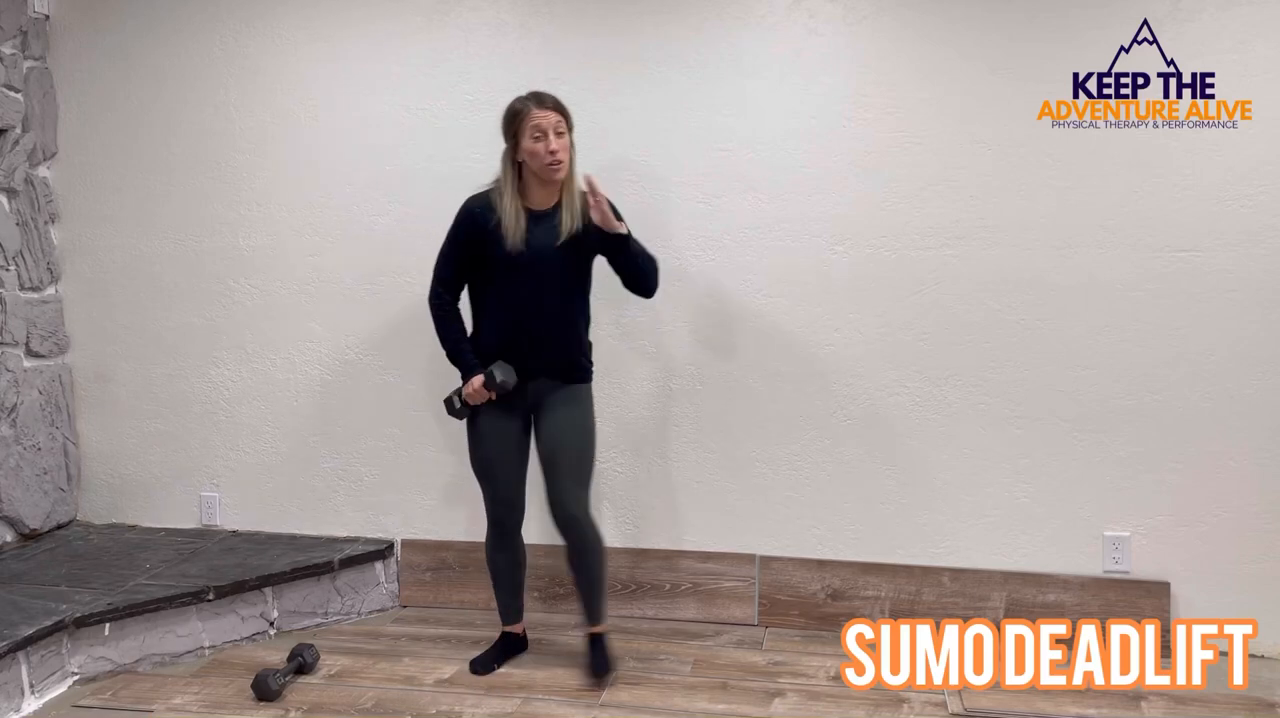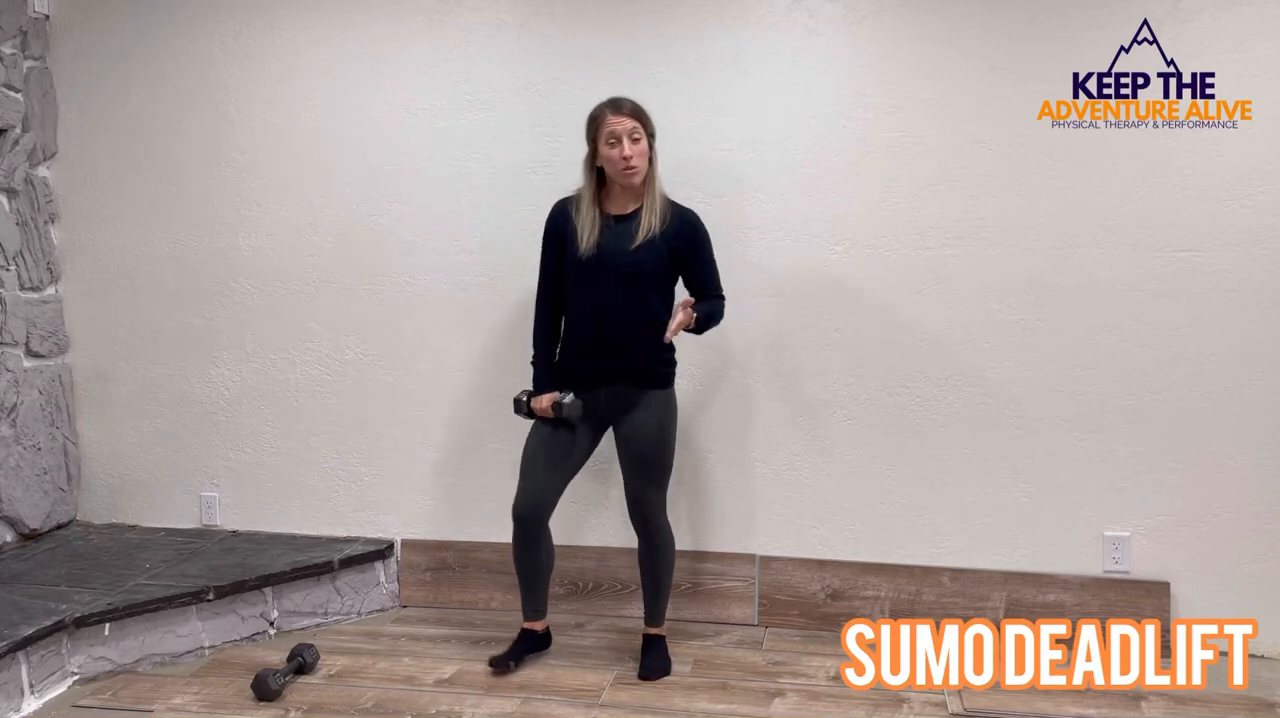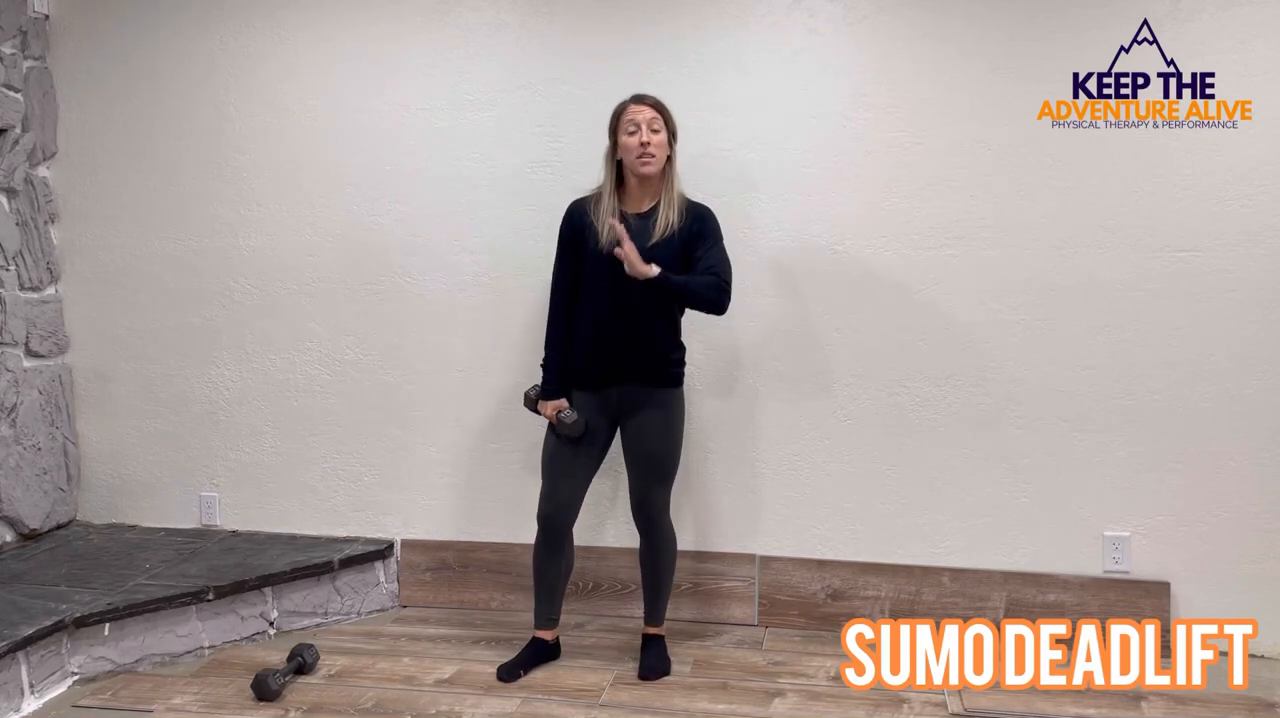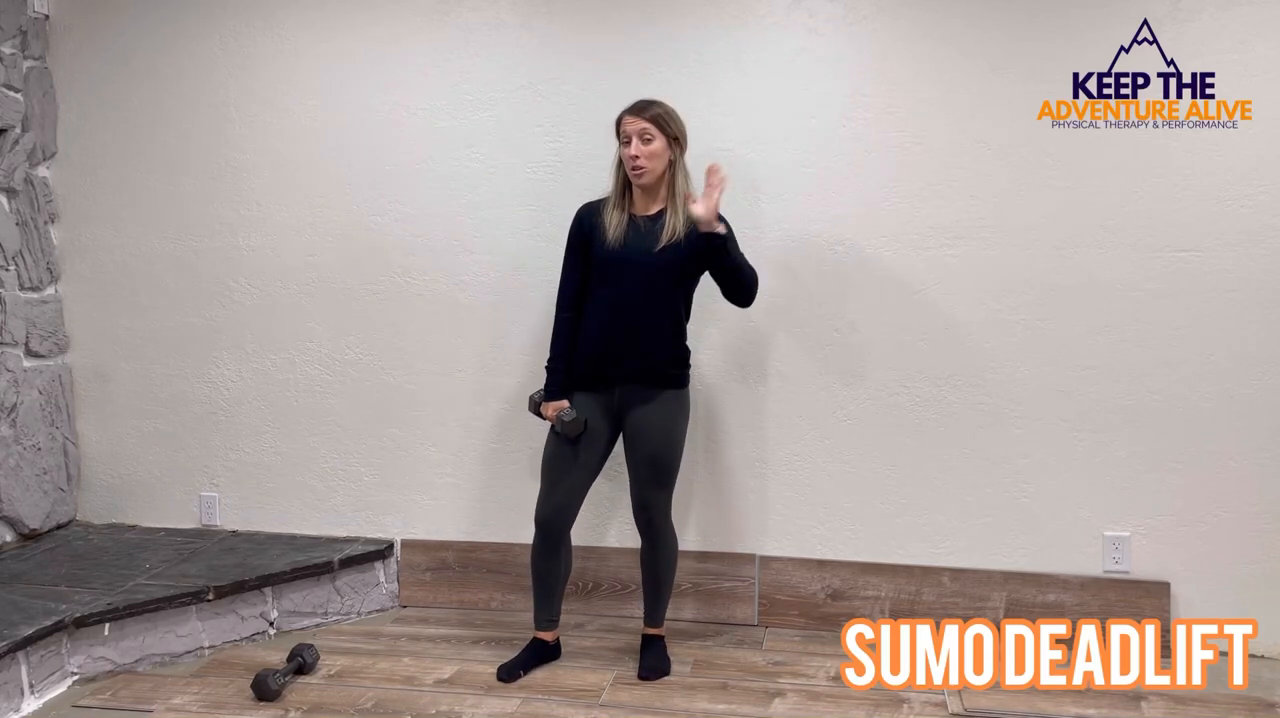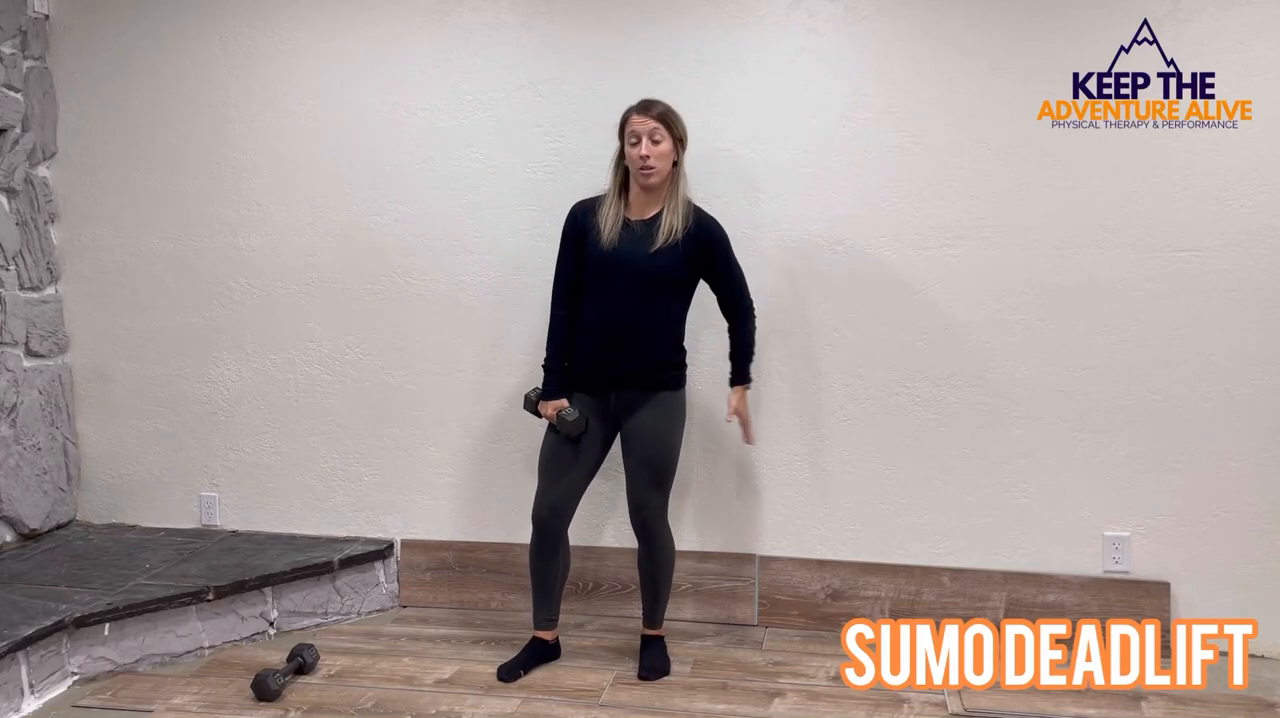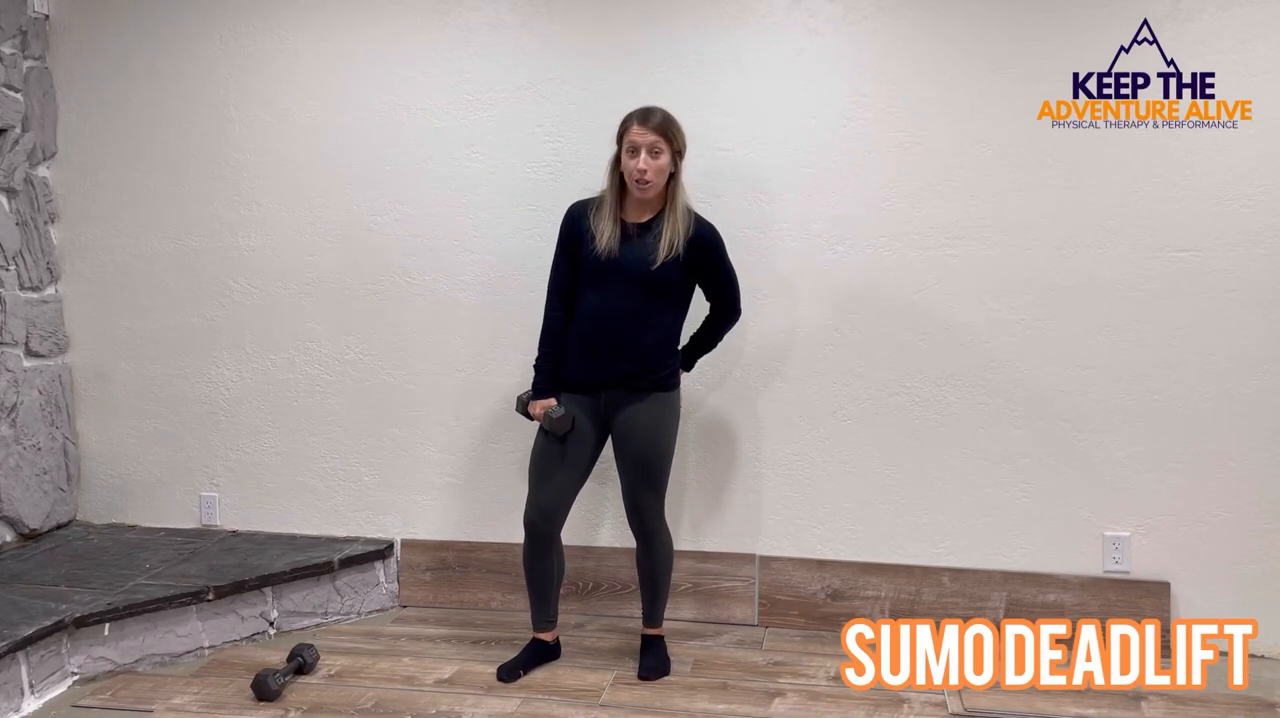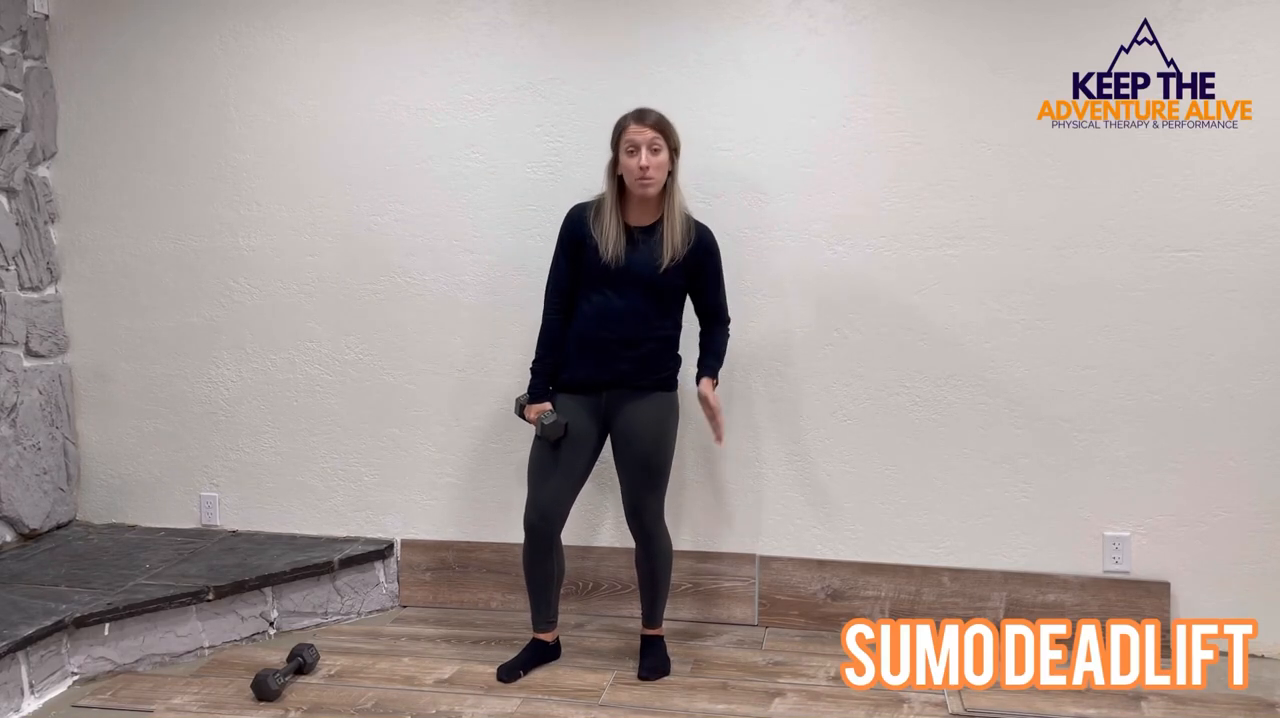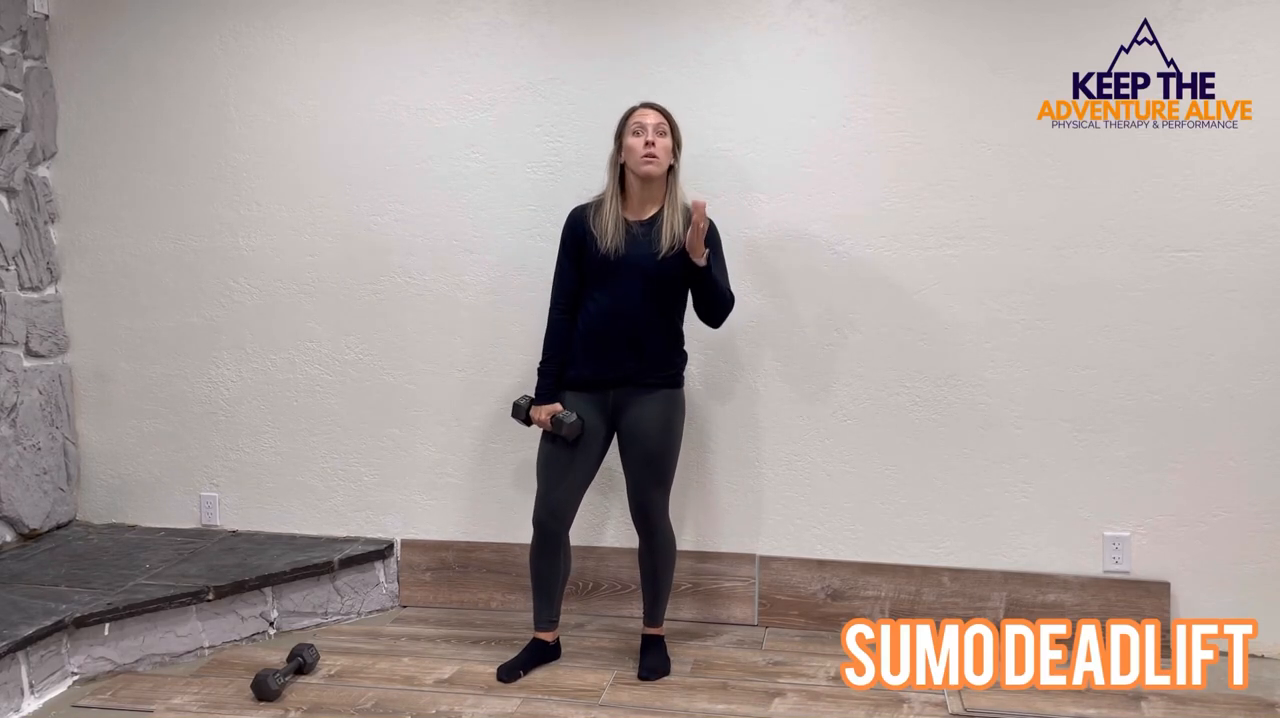
dt=0.5s
person 1, frame 1
left shoulder: (592, 209)
right shoulder: (481, 213)
left elbow: (645, 283)
right elbow: (443, 295)
left wrist: (613, 228)
right wrist: (469, 367)
left hip: (566, 385)
right hip: (498, 388)
left knee: (571, 512)
right knee: (503, 516)
left ankle: (597, 629)
right ankle: (513, 631)
person 1, frame 2
left shoulder: (680, 224)
right shoulder: (566, 218)
left elbow: (714, 301)
right elbow: (549, 304)
left wrist: (691, 316)
right wrist: (543, 382)
left hip: (646, 392)
right hip: (575, 389)
left knee: (649, 516)
right knee: (528, 507)
left ankle: (654, 633)
right ankle: (535, 628)
person 1, frame 3
left shoulder: (694, 220)
right shoulder: (583, 215)
left elbow: (717, 295)
right elbow: (562, 304)
left wrist: (649, 271)
right wrist: (552, 386)
left hip: (655, 390)
right hip: (585, 388)
left knee: (651, 515)
right knee: (553, 514)
left ankle: (654, 634)
right ankle: (545, 637)
person 1, frame 4
left shoulder: (698, 226)
right shoulder: (592, 219)
left elbow: (744, 292)
right elbow: (568, 307)
left wrist: (711, 229)
right wrist: (555, 388)
left hip: (659, 392)
right hip: (588, 390)
left knee: (653, 517)
right knee: (551, 514)
left ankle: (653, 635)
right ankle: (544, 637)
person 1, frame 5
left shoulder: (698, 229)
right shoulder: (586, 218)
left elbow: (739, 308)
right elbow: (563, 308)
left wrist: (740, 380)
right wrist: (553, 387)
left hip: (656, 394)
right hip: (585, 391)
left knee: (649, 519)
right knee: (548, 514)
left ankle: (652, 635)
right ankle: (544, 637)
person 1, frame 6
left shoulder: (695, 234)
right shoulder: (582, 219)
left elbow: (727, 308)
right elbow: (558, 307)
left wrist: (682, 361)
right wrist: (542, 387)
left hip: (647, 397)
right hip: (576, 392)
left knee: (646, 519)
right knee: (540, 518)
left ankle: (653, 635)
right ankle: (544, 637)
person 1, frame 7
left shoulder: (694, 238)
right shoulder: (583, 222)
left elbow: (714, 317)
right elbow: (556, 310)
left wrist: (707, 378)
right wrist: (539, 389)
left hip: (649, 397)
right hip: (575, 392)
left knee: (646, 521)
right knee: (540, 519)
left ankle: (653, 635)
right ankle: (544, 637)
person 1, frame 8
left shoulder: (692, 227)
right shoulder: (584, 222)
left elbow: (715, 314)
right elbow: (562, 311)
left wrist: (698, 256)
right wrist: (546, 392)
left hip: (654, 393)
right hip: (582, 391)
left knee: (651, 518)
right knee: (549, 517)
left ankle: (653, 635)
right ankle: (545, 638)
